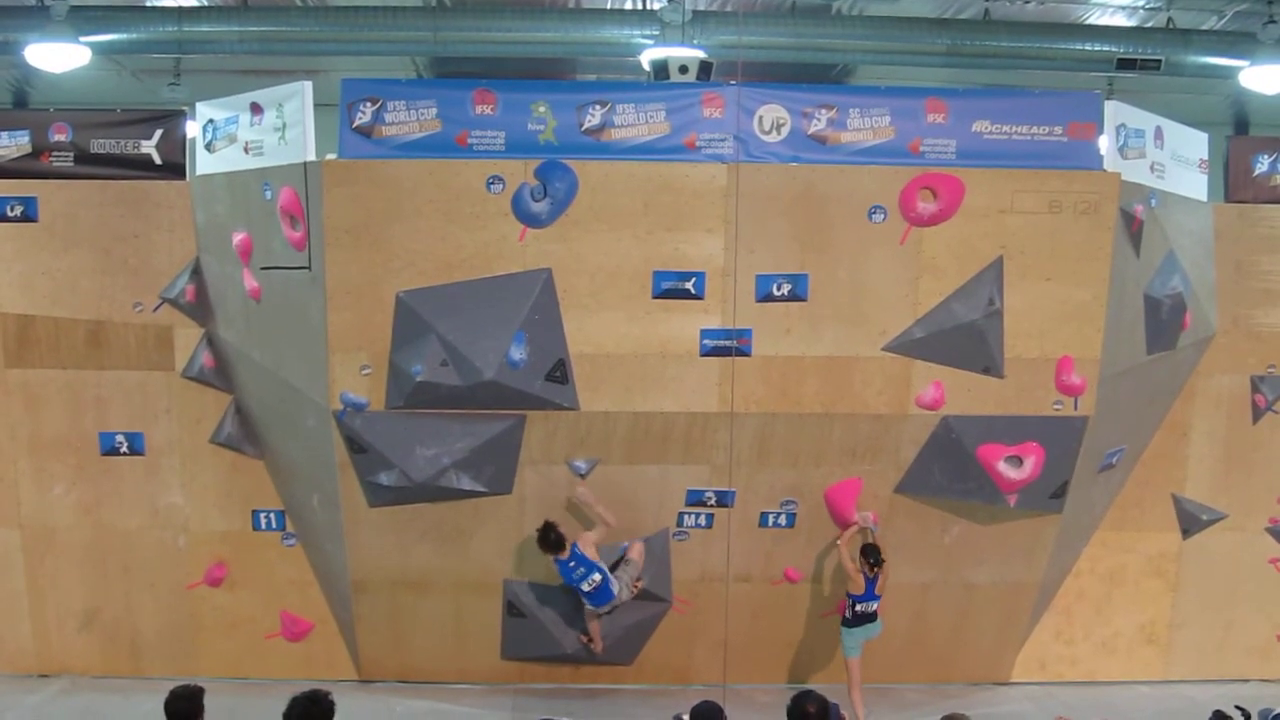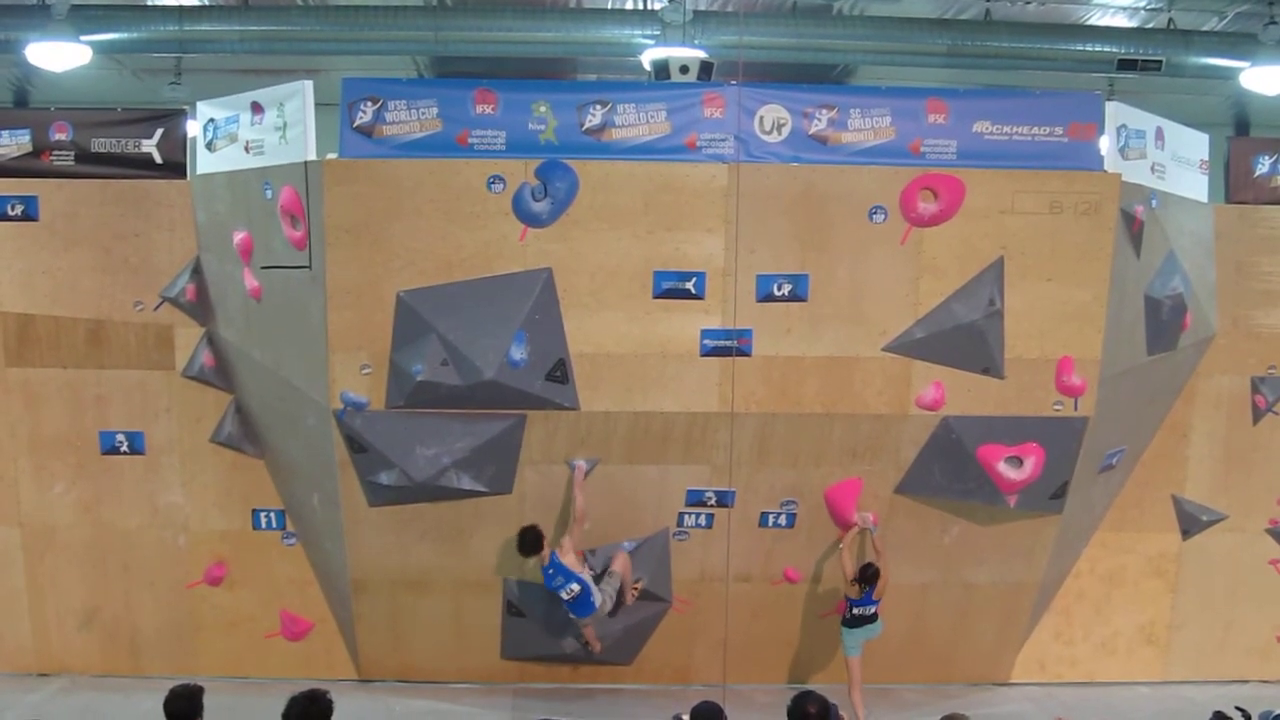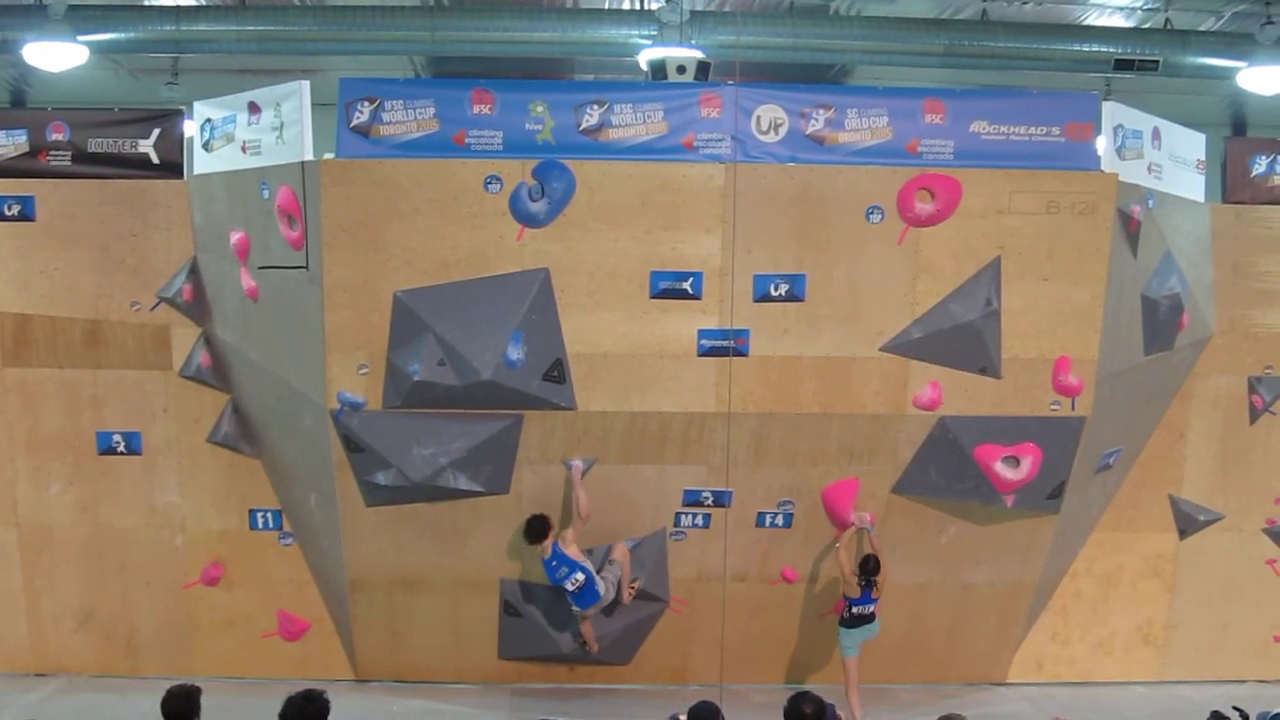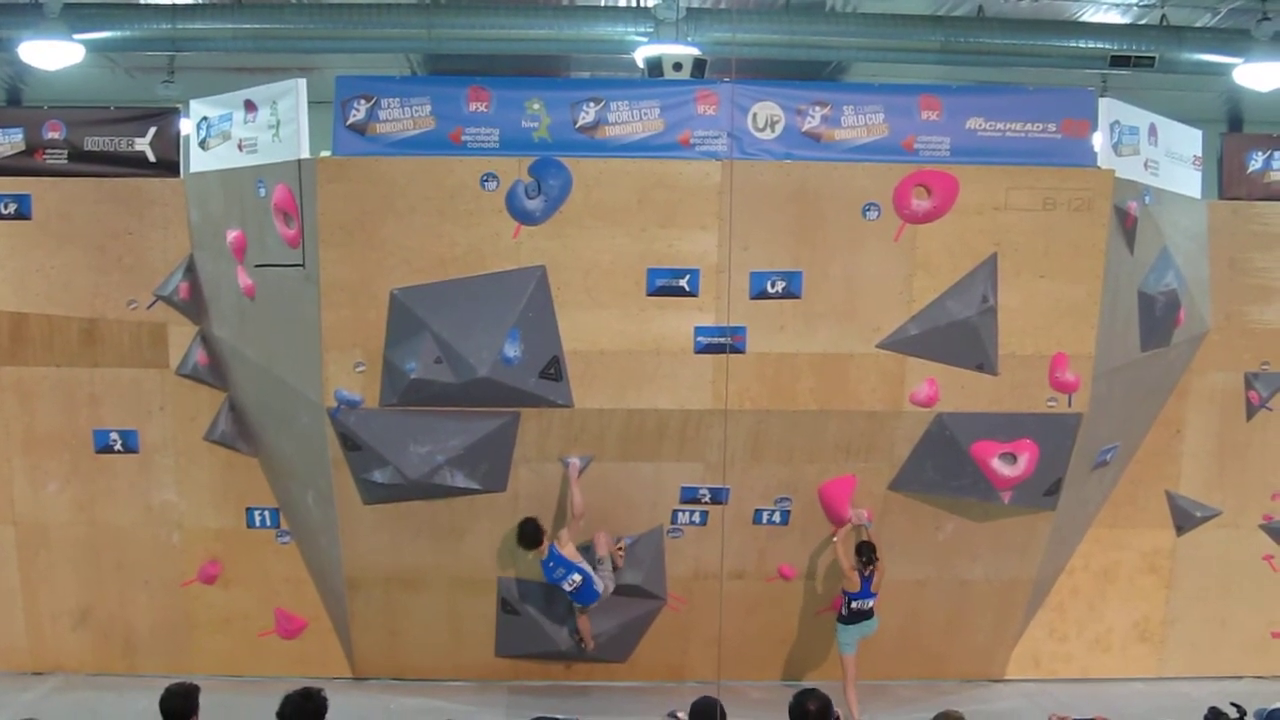
dt=0.7s
person 1, frame 1
left shoulder: (856, 578)
right shoulder: (881, 578)
left elbow: (842, 544)
right elbow: (877, 552)
left wrist: (858, 525)
right wrist: (870, 529)
left hip: (852, 632)
right hip: (874, 627)
left knee: (854, 682)
person 1, frame 2
left shoulder: (851, 584)
right shoulder: (881, 584)
left elbow: (844, 547)
right elbow: (880, 554)
left wrist: (858, 526)
right wrist: (871, 530)
left hip: (852, 633)
right hip: (874, 628)
left knee: (855, 682)
person 1, frame 3
left shoulder: (850, 582)
right shoulder: (879, 582)
left elbow: (841, 546)
right elbow: (877, 552)
left wrist: (855, 526)
right wrist: (868, 529)
left hip: (850, 633)
right hip: (872, 628)
left knee: (852, 682)
person 1, frame 4
left shoulder: (851, 576)
right shoulder: (878, 575)
left elbow: (838, 541)
right elbow: (871, 548)
left wrist: (851, 524)
right wrist: (864, 526)
left hip: (848, 629)
right hip: (870, 625)
left knee: (849, 678)
person 2, frame 1
left shoulder: (558, 566)
right shoulder: (584, 543)
right elbow: (610, 522)
right wrist: (587, 499)
left hip: (596, 608)
right hip: (617, 593)
left knee: (591, 615)
right knee: (637, 546)
left ankle: (597, 645)
right ankle: (631, 589)
person 2, frame 2
left shoulder: (545, 570)
right shoulder: (563, 551)
right elbow: (579, 517)
right wrist: (578, 481)
left hip: (580, 614)
right hip: (600, 603)
right knee: (621, 555)
left ankle: (595, 645)
right ankle: (629, 594)
person 2, frame 3
left shoulder: (545, 563)
right shoulder: (564, 544)
right elbow: (583, 515)
right wrist: (576, 479)
left hip: (582, 607)
right hip: (603, 592)
left knee: (583, 619)
right knee: (620, 547)
left ankle: (592, 645)
right ankle: (625, 593)
person 2, frame 4
left shoulder: (544, 565)
right shoulder: (561, 544)
right elbow: (578, 514)
right wrist: (573, 478)
left hip: (582, 600)
right hip: (602, 586)
left knee: (580, 614)
right knee: (600, 536)
left ankle: (588, 644)
right ankle: (618, 561)
